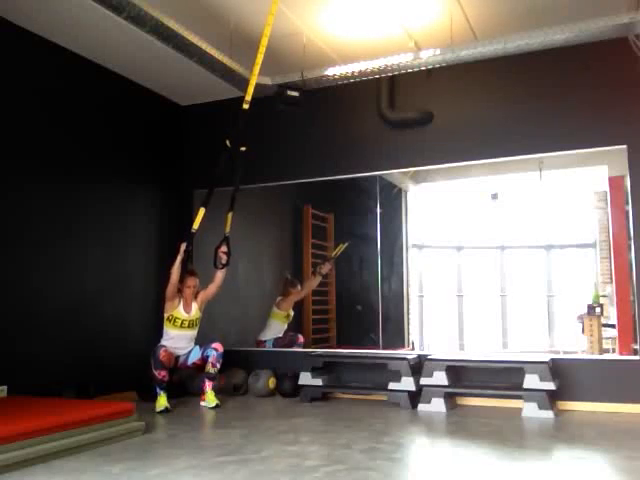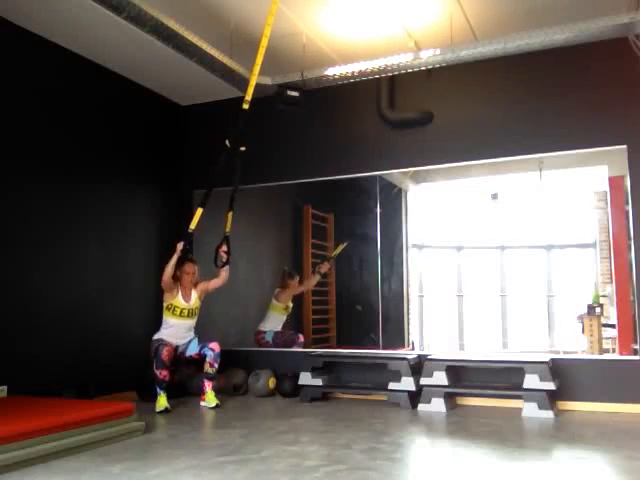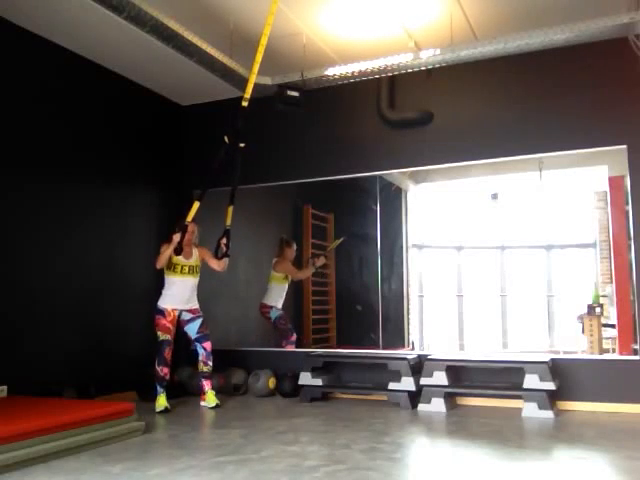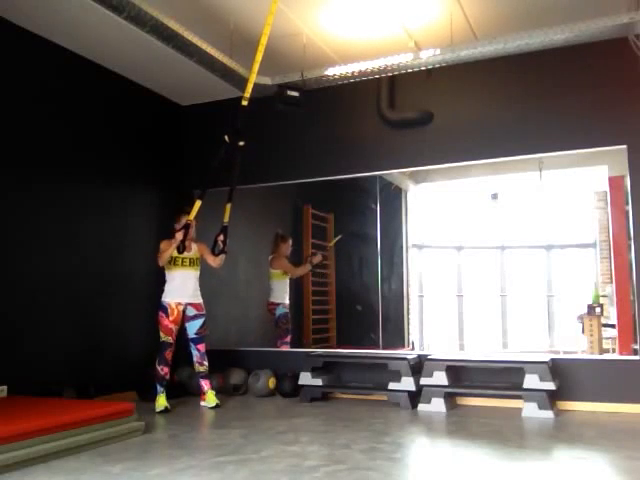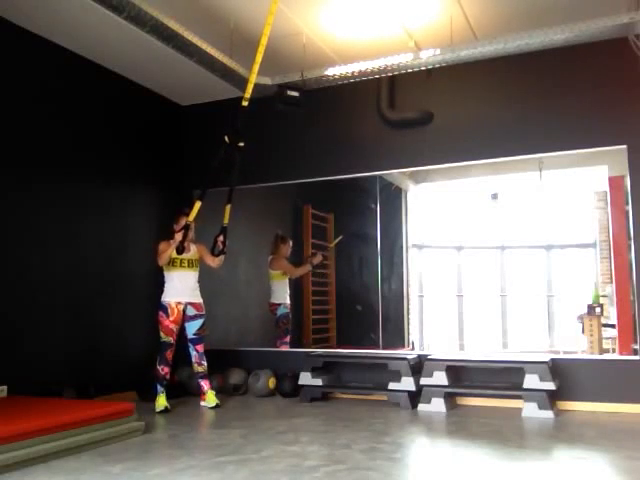
dt=0.4s
person 1, frame 1
left shoulder: (200, 301)
right shoulder: (172, 301)
left elbow: (217, 283)
right elbow: (172, 280)
left wrist: (223, 261)
right wrist: (180, 256)
left hip: (188, 354)
right hip: (168, 352)
left knee: (216, 348)
right knee: (161, 353)
left ankle: (207, 394)
right ankle: (161, 396)
person 1, frame 2
left shoulder: (199, 290)
right shoulder: (171, 291)
left elbow: (221, 280)
right elbow: (165, 278)
left wrist: (224, 259)
right wrist: (177, 254)
left hip: (187, 342)
right hip: (165, 340)
left knee: (213, 348)
right knee: (163, 352)
left ankle: (207, 394)
right ankle: (161, 396)
person 1, frame 3
left shoulder: (200, 252)
right shoulder: (168, 249)
left elbow: (221, 267)
right elbow: (159, 264)
left wrist: (225, 250)
right wrist: (174, 244)
left hip: (190, 309)
right hip: (166, 309)
left knee: (205, 345)
right knee: (165, 348)
left ankle: (207, 393)
right ankle: (161, 396)
person 1, frame 4
left shoulder: (199, 247)
right shoulder: (167, 244)
left elbow: (216, 263)
right elbow: (161, 261)
left wrist: (222, 247)
right wrist: (176, 242)
left hip: (194, 303)
right hip: (171, 303)
left knee: (199, 346)
right knee: (167, 347)
left ankle: (206, 393)
right ankle: (161, 396)
person 1, frame 5
left shoulder: (198, 248)
right shoulder: (166, 245)
left elbow: (216, 263)
right elbow: (161, 262)
left wrist: (222, 248)
right wrist: (175, 242)
left hip: (194, 303)
right hip: (171, 303)
left knee: (197, 347)
right knee: (167, 347)
left ankle: (206, 393)
right ankle: (161, 395)
